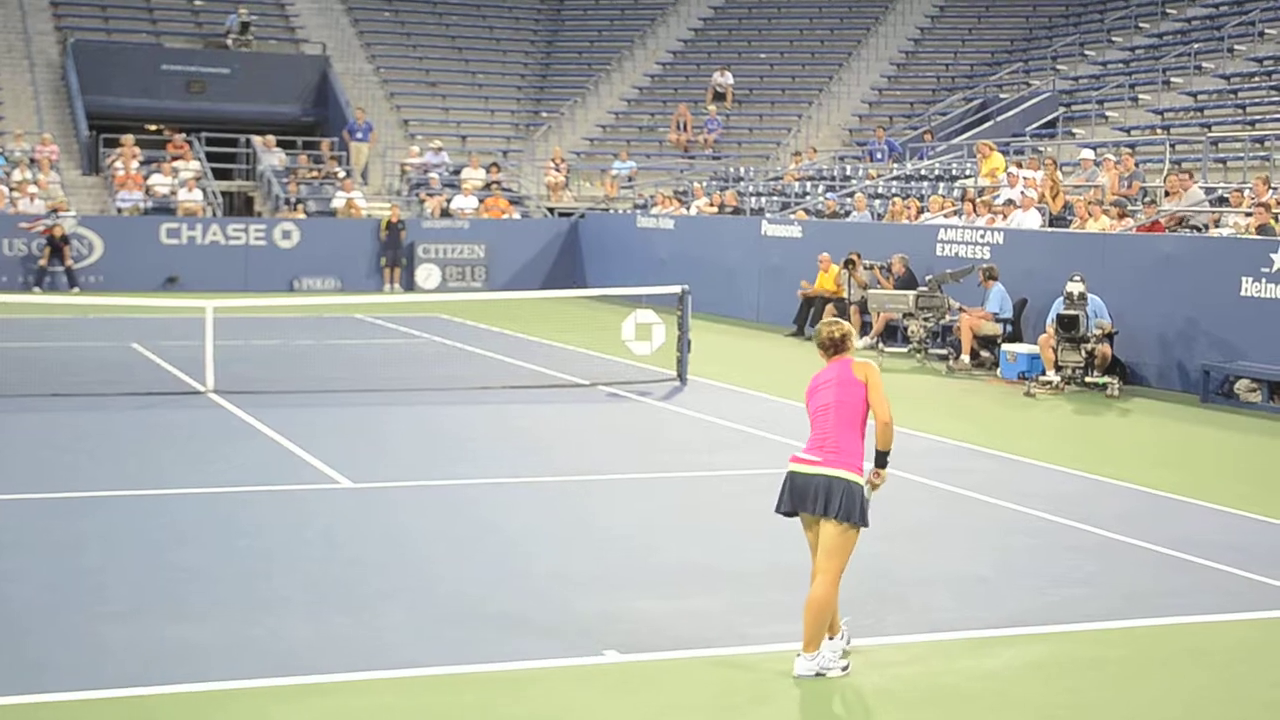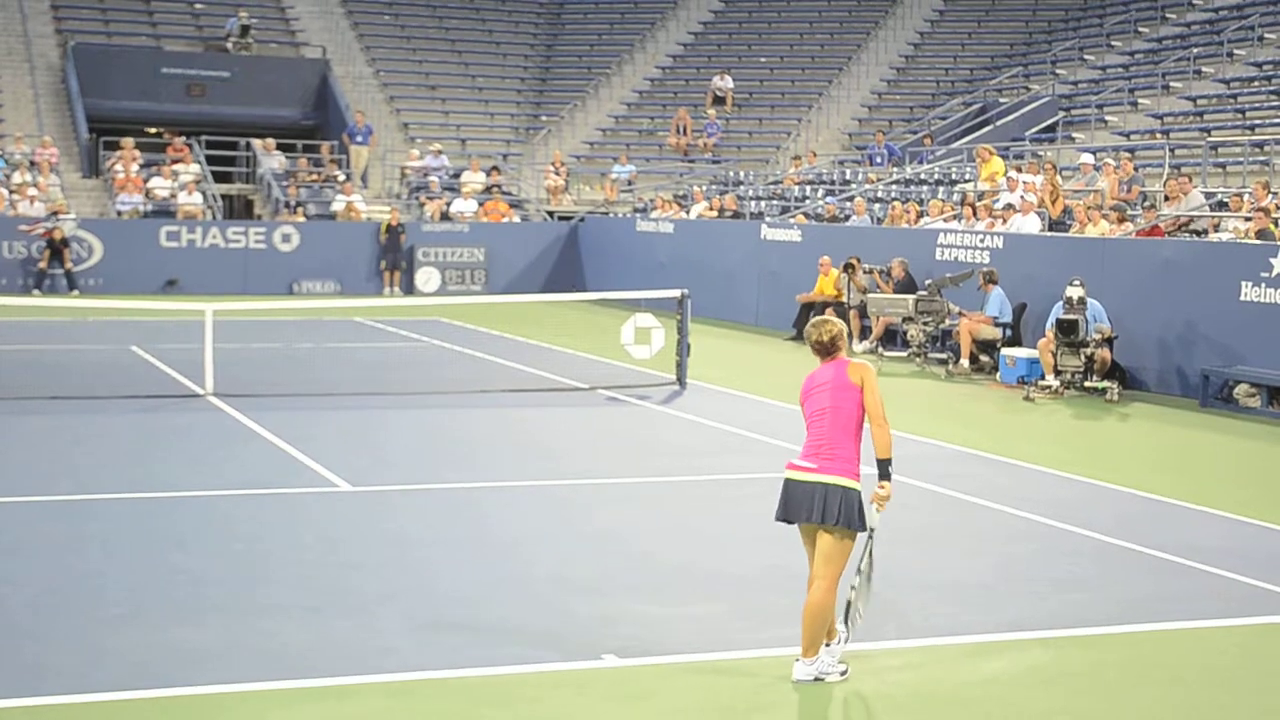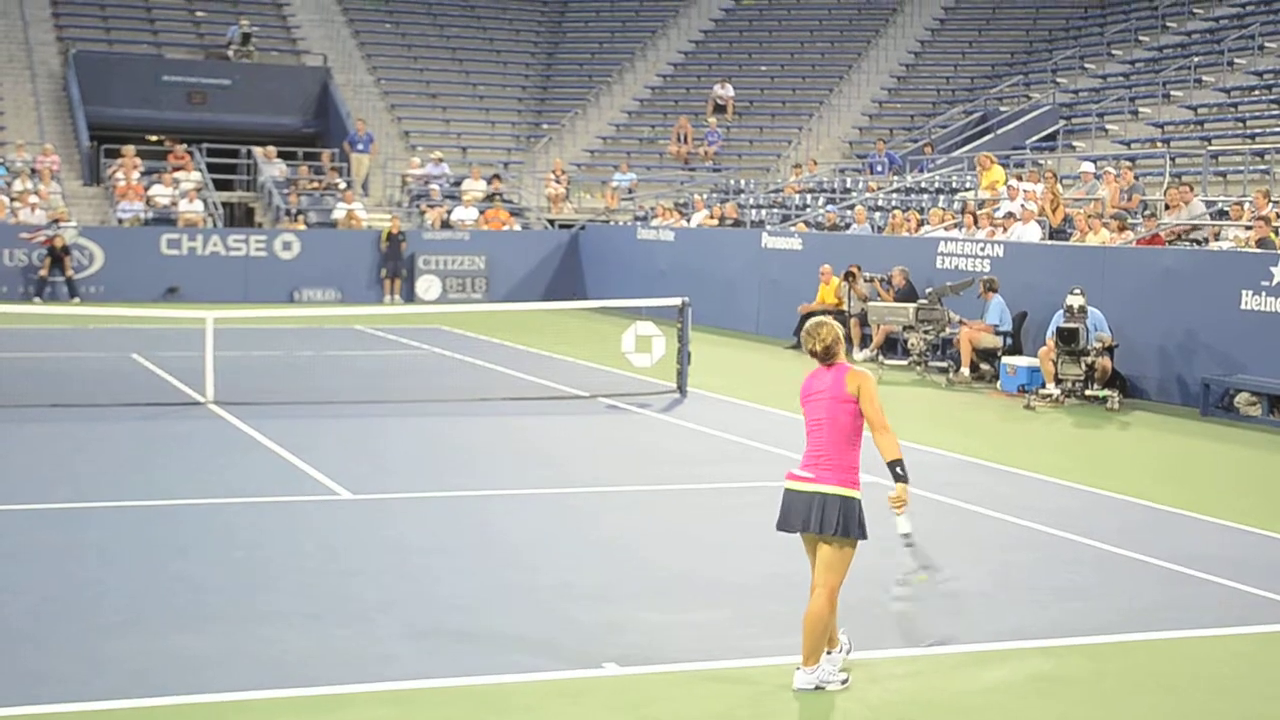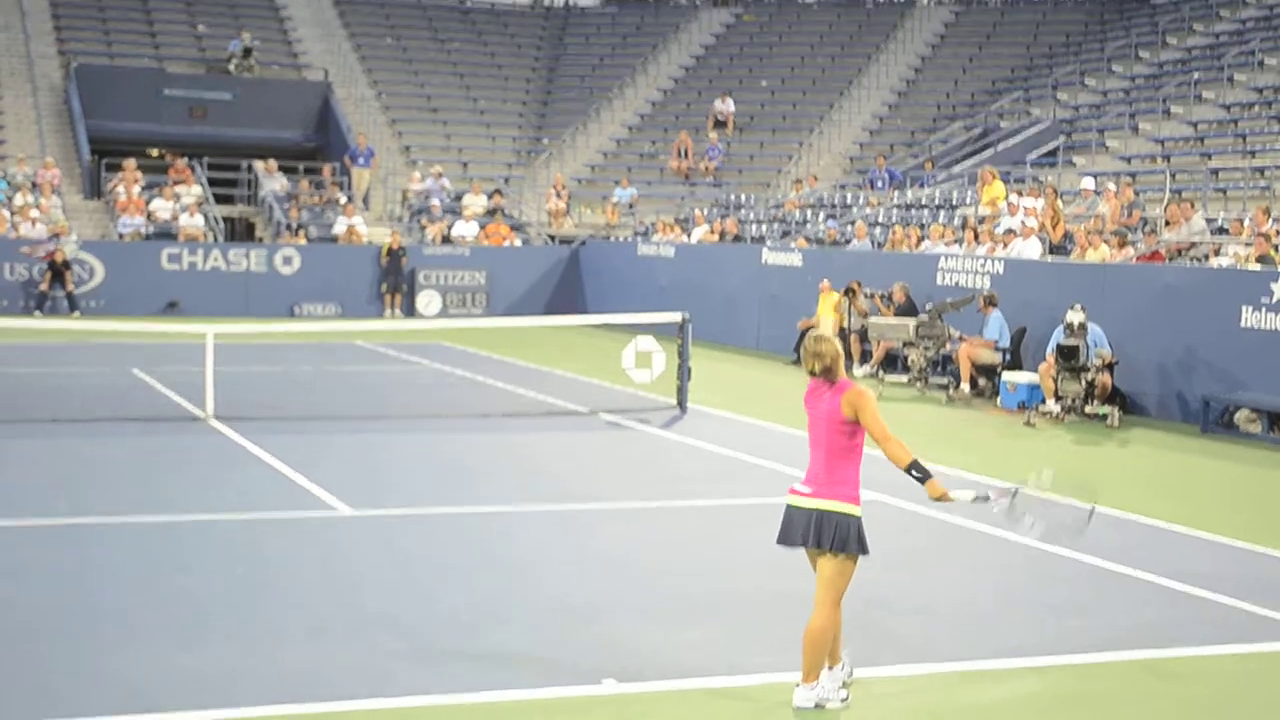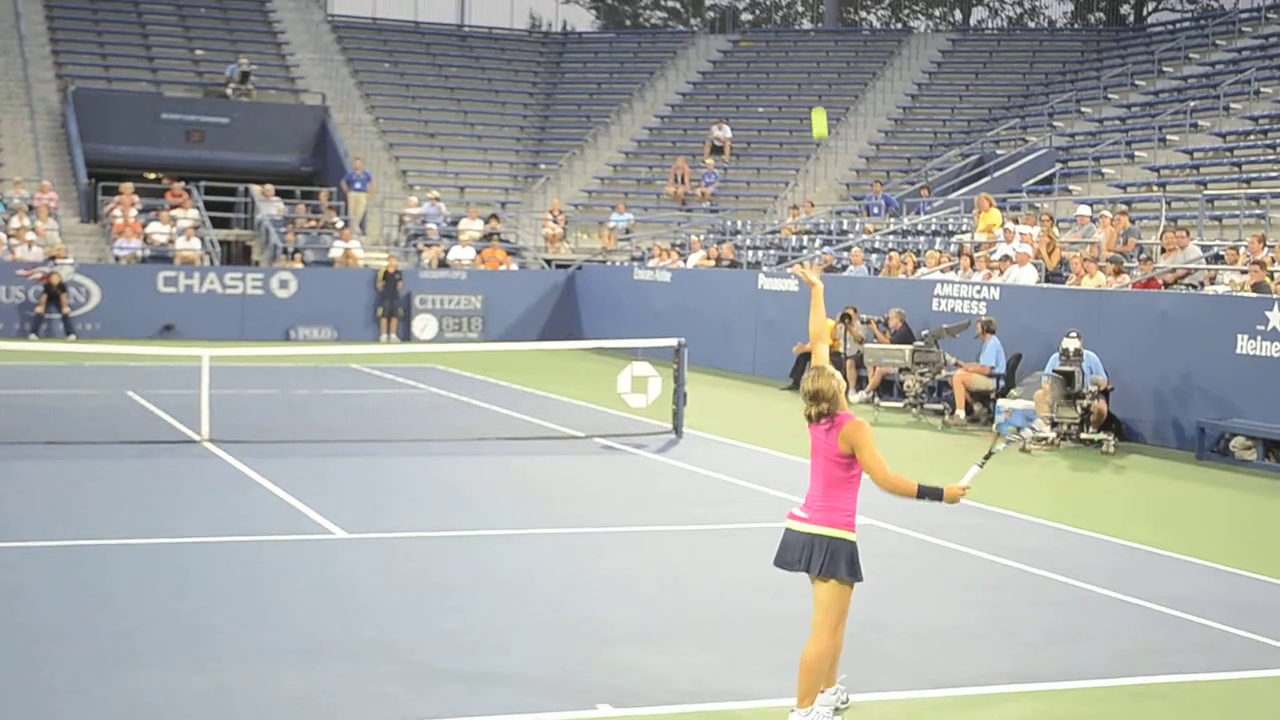
dt=0.2s
person 1, frame 1
left shoulder: (815, 382)
right shoulder: (865, 369)
right elbow: (884, 420)
right wrist: (880, 466)
left hip: (803, 472)
right hip: (839, 480)
left knee: (824, 568)
right knee: (828, 576)
left ankle: (833, 636)
right ankle: (809, 657)
person 1, frame 2
left shoulder: (809, 382)
right shoulder: (860, 370)
right elbow: (878, 423)
right wrist: (885, 476)
left hip: (800, 479)
right hip: (835, 487)
left knee: (821, 575)
right knee: (825, 581)
left ankle: (831, 638)
right ankle: (808, 662)
person 1, frame 3
left shoulder: (808, 383)
right shoulder: (858, 378)
right elbow: (880, 430)
right wrist: (901, 480)
left hip: (801, 488)
right hip: (836, 496)
left knee: (823, 582)
right knee: (825, 589)
left ankle: (832, 647)
right ankle: (809, 669)
person 1, frame 4
left shoulder: (813, 391)
right shoulder: (856, 395)
left elbow: (822, 361)
right elbow: (885, 441)
left wrist: (824, 328)
right wrist: (928, 480)
left hip: (804, 504)
right hip: (835, 510)
left knee: (830, 598)
right knee: (826, 605)
left ankle: (834, 667)
right ankle: (809, 688)
person 1, frame 5
left shoulder: (816, 418)
right shoulder: (853, 429)
left elbow: (818, 345)
right elbow: (886, 481)
left wrist: (816, 288)
right wrist: (940, 494)
left hip: (804, 528)
right hip: (831, 537)
left knee: (834, 618)
right knee: (825, 631)
